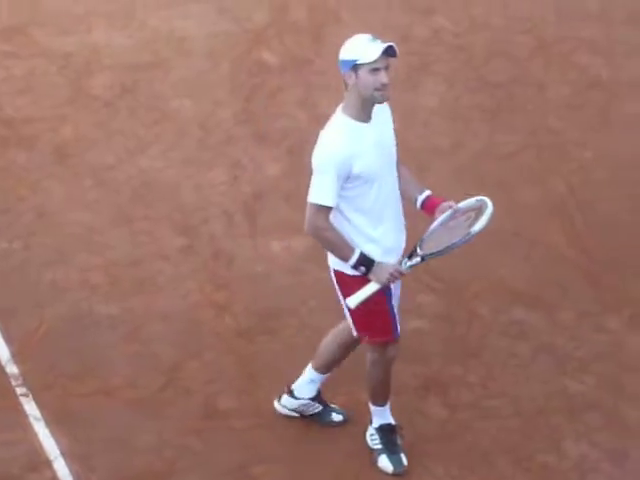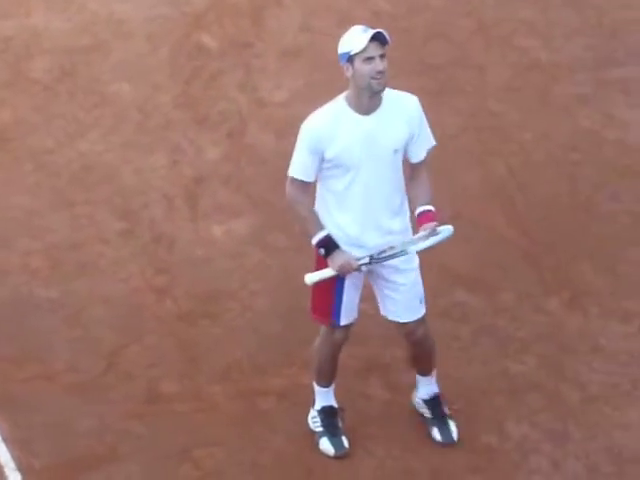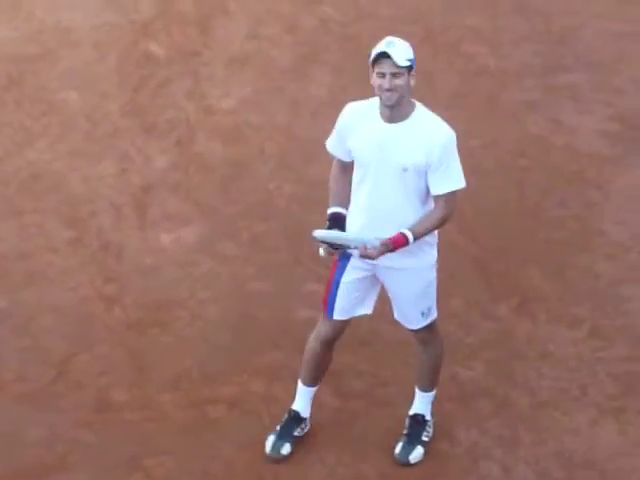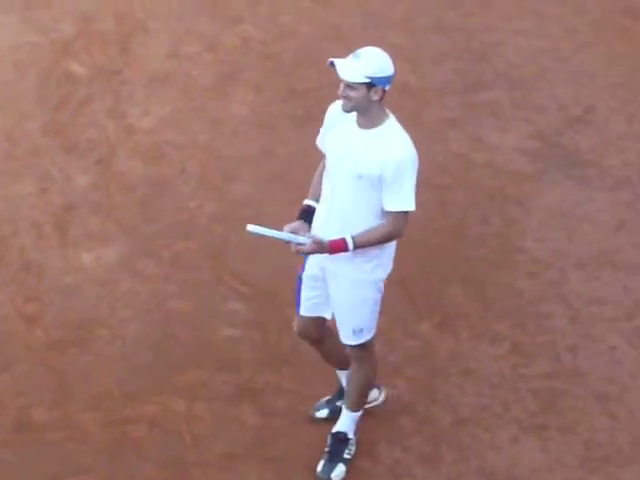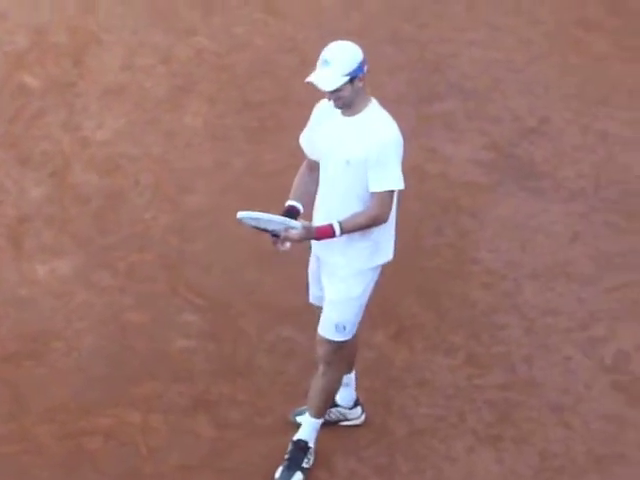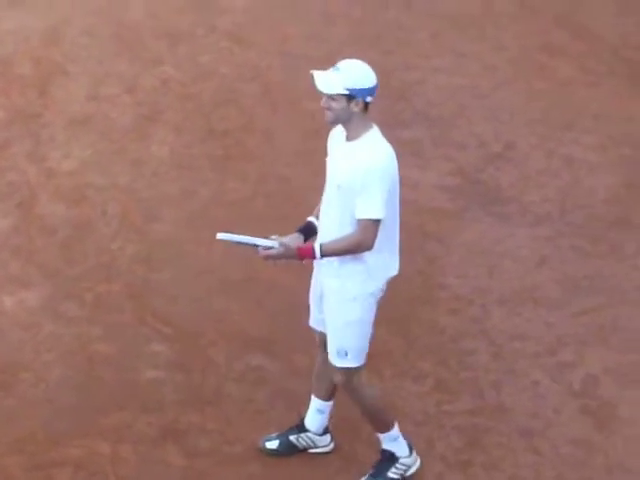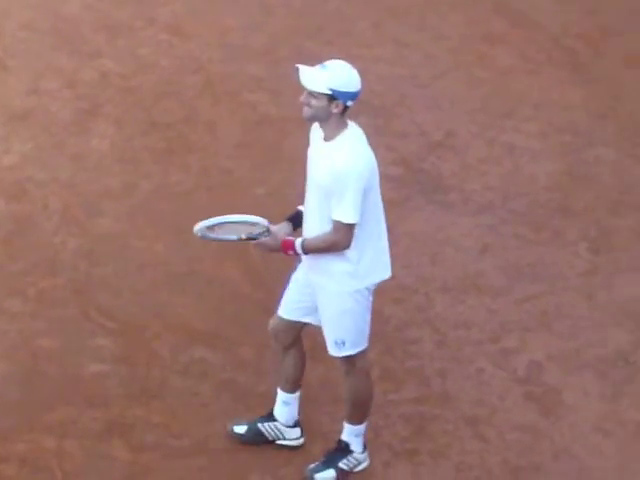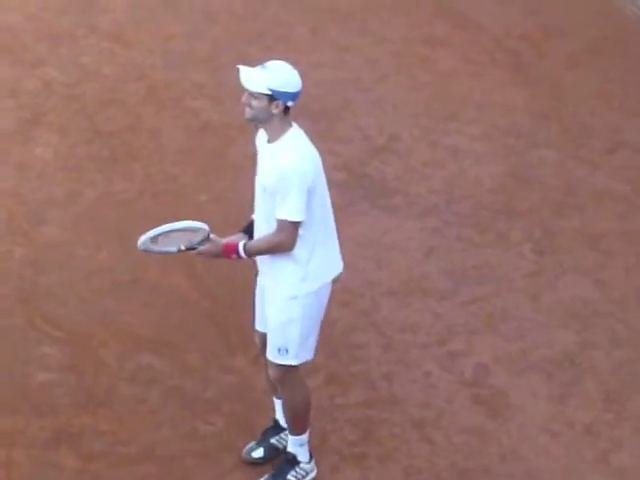
dt=0.4s
person 1, frame 1
left shoulder: (381, 112)
right shoulder: (336, 146)
right elbow: (316, 223)
left wrist: (430, 201)
right wrist: (366, 265)
left hip: (387, 251)
right hip: (361, 263)
left knee: (356, 330)
right knee: (384, 347)
left ankle: (301, 395)
right ankle: (382, 428)
person 1, frame 2
left shoulder: (408, 108)
right shoulder: (319, 125)
left elbow: (415, 171)
right elbow: (296, 191)
left wrist: (425, 215)
right wrist: (329, 248)
left hip: (394, 243)
right hip: (342, 248)
left knee: (416, 331)
right knee: (334, 334)
left ankle: (429, 395)
right ankle: (323, 409)
person 1, frame 3
left shoulder: (437, 135)
right shoulder: (353, 116)
left elbow: (444, 207)
left wrist: (396, 242)
right wrist: (336, 222)
left hip: (410, 255)
right hip: (356, 244)
left knee: (426, 335)
right knee: (328, 330)
left ankle: (421, 416)
right ankle: (297, 414)
person 1, frame 4
left shoulder: (398, 151)
right shoulder: (336, 115)
left elbow: (395, 226)
left wrist: (334, 246)
right wrist: (305, 216)
left hip: (361, 264)
right hip: (320, 248)
left knee: (359, 348)
right knee: (309, 328)
left ankle: (344, 431)
right ankle: (359, 390)
person 1, frame 5
left shoulder: (383, 134)
right shoulder: (324, 113)
left elbow: (379, 212)
left wrist: (317, 231)
right wrist: (290, 213)
left hip: (358, 255)
right hip: (325, 243)
left knee: (328, 349)
right knee: (339, 334)
left ankle: (304, 441)
right ankle: (345, 403)
person 1, frame 6
left shoulder: (374, 160)
right shoulder: (337, 137)
left elbow: (364, 239)
left wrist: (303, 252)
right wrist: (305, 231)
left hip: (355, 280)
right hip: (330, 268)
left knee: (346, 375)
right knee: (326, 350)
right ankle: (315, 429)
person 1, frame 7
left shoulder: (350, 161)
right shoulder: (320, 132)
left elbow: (341, 239)
left wrist: (286, 245)
right wrist: (295, 220)
left hip: (345, 274)
right hip: (316, 264)
left knee: (352, 361)
right knee: (282, 332)
right ankle: (284, 422)
person 1, frame 8
left shoulder: (294, 161)
right shoulder: (266, 137)
left elbow: (285, 239)
left wrist: (230, 249)
right wrist: (248, 230)
left hip: (298, 279)
right hip: (274, 271)
left knee: (283, 370)
right knee: (268, 350)
right ankle: (283, 426)
